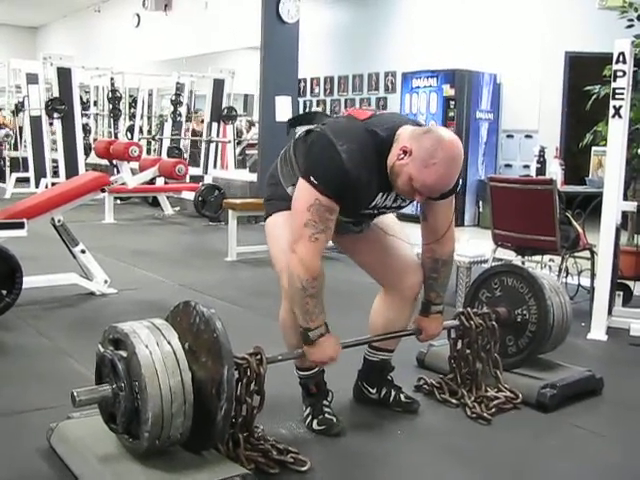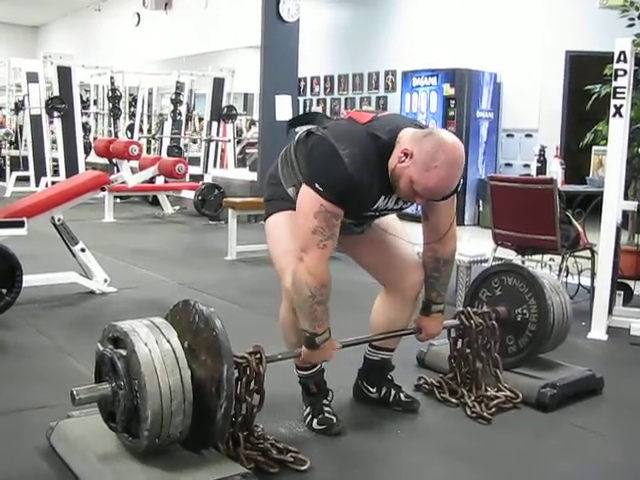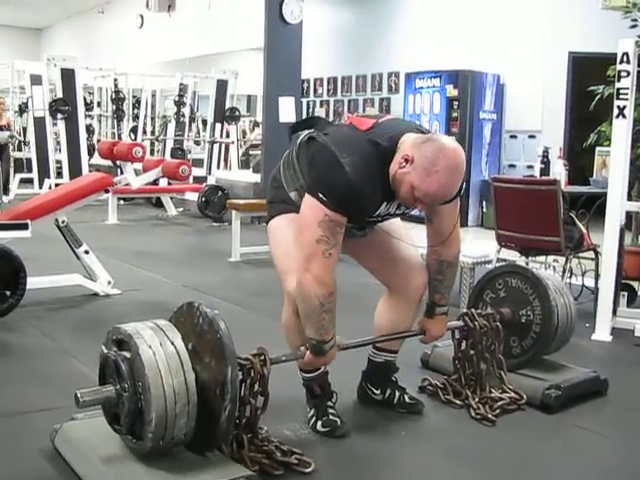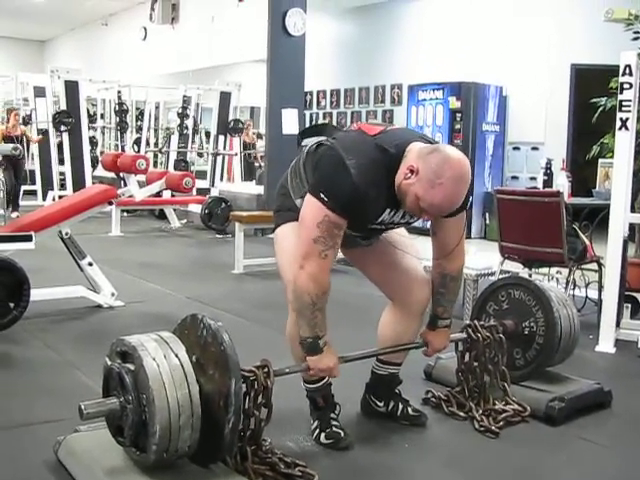
dt=0.5s
person 1, frame 1
left shoulder: (436, 165)
right shoulder: (341, 157)
left elbow: (439, 239)
right elbow: (304, 253)
left wrist: (433, 309)
right wrist: (316, 334)
left hip: (359, 205)
right hip: (293, 193)
left knee: (409, 278)
right knee: (297, 286)
left ankle: (373, 379)
right ankle: (313, 392)
person 1, frame 2
left shoulder: (437, 166)
right shoulder: (343, 162)
left elbow: (440, 239)
right elbow: (310, 261)
left wrist: (434, 308)
right wrist: (319, 339)
left hip: (361, 204)
right hip: (293, 193)
left knee: (410, 276)
right knee: (298, 288)
left ankle: (373, 379)
right ankle: (313, 391)
person 1, frame 3
left shoulder: (438, 170)
right shoulder: (344, 171)
left elbow: (444, 242)
right elbow: (316, 271)
left wrist: (438, 310)
right wrist: (323, 346)
left hip: (363, 205)
right hip: (298, 196)
left knee: (413, 278)
right knee: (299, 290)
left ankle: (377, 380)
right ankle: (318, 394)
person 1, frame 4
left shoulder: (446, 181)
right shoulder: (349, 175)
left elbow: (449, 255)
right elbow: (311, 268)
left wrist: (440, 323)
right wrist: (316, 347)
left hip: (369, 217)
right hip: (302, 205)
left knee: (417, 291)
right knee: (303, 299)
left ankle: (381, 393)
right ankle: (321, 406)
